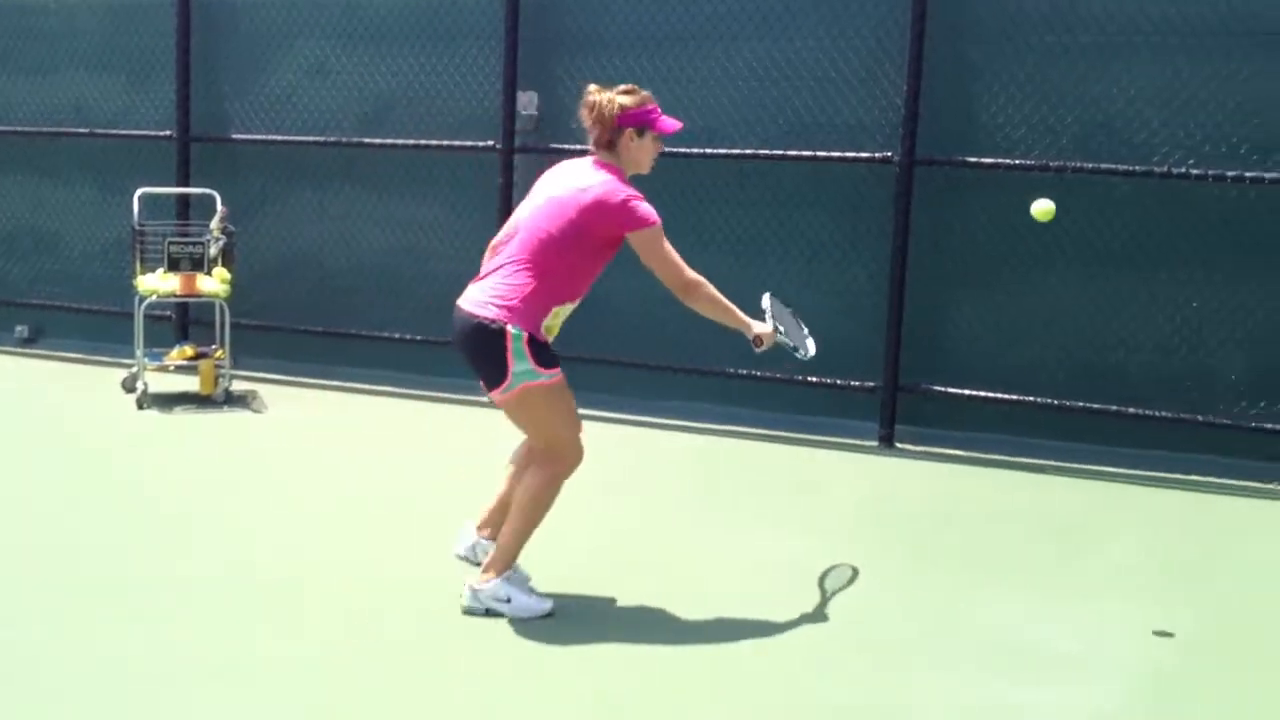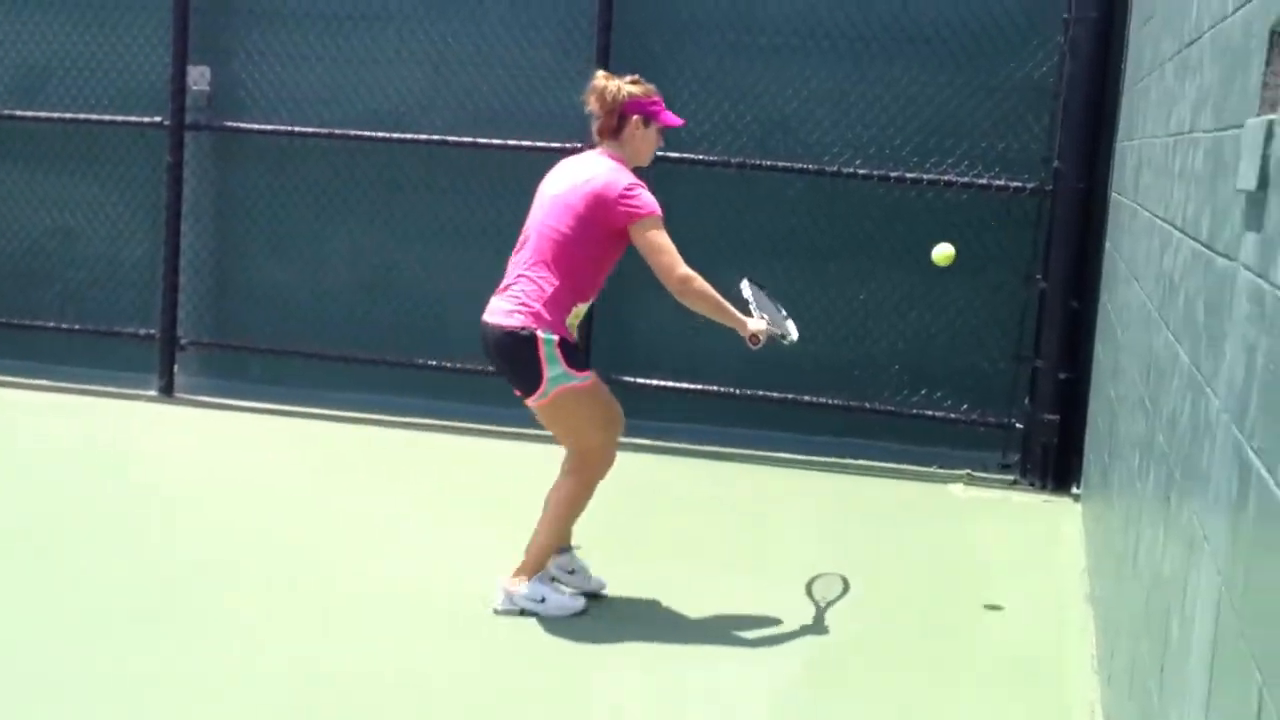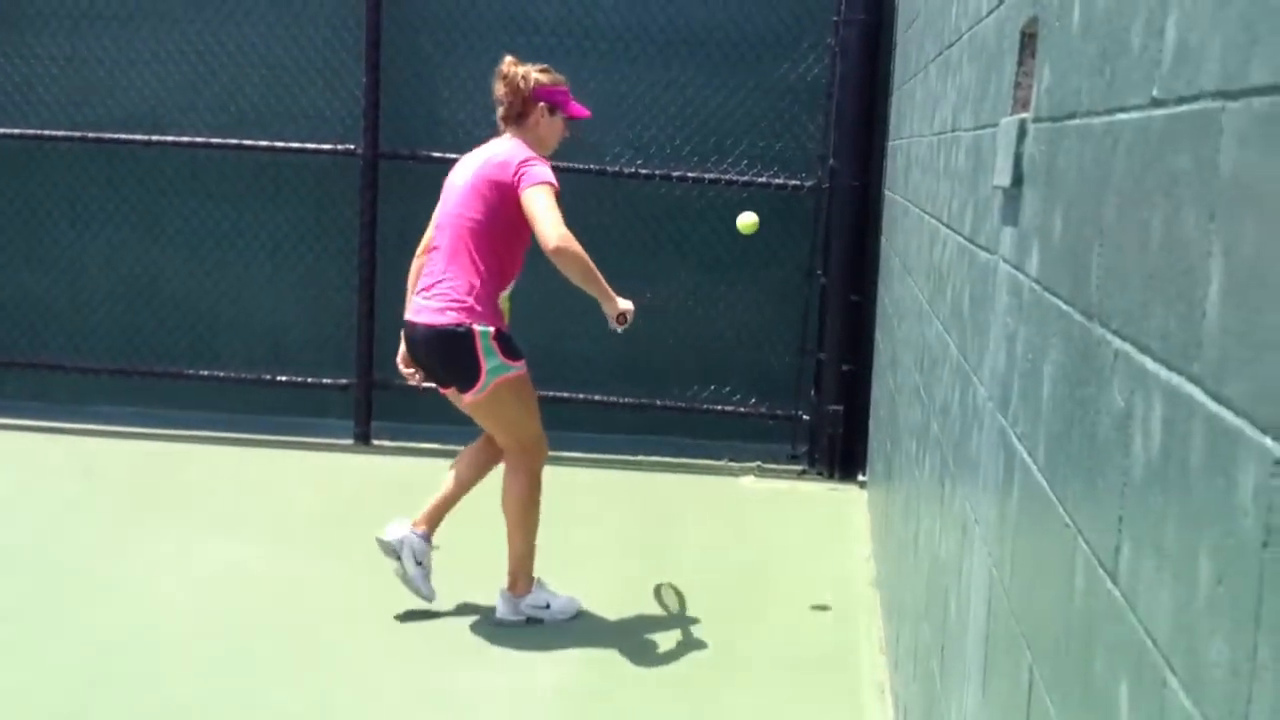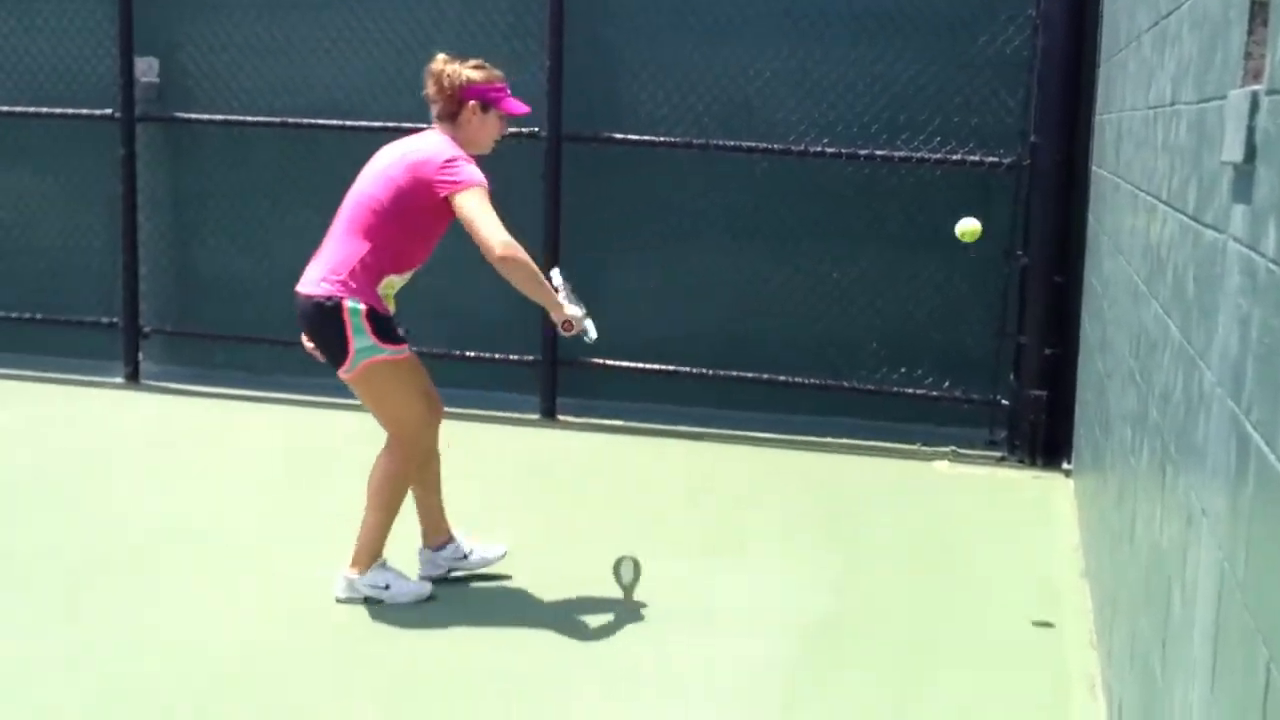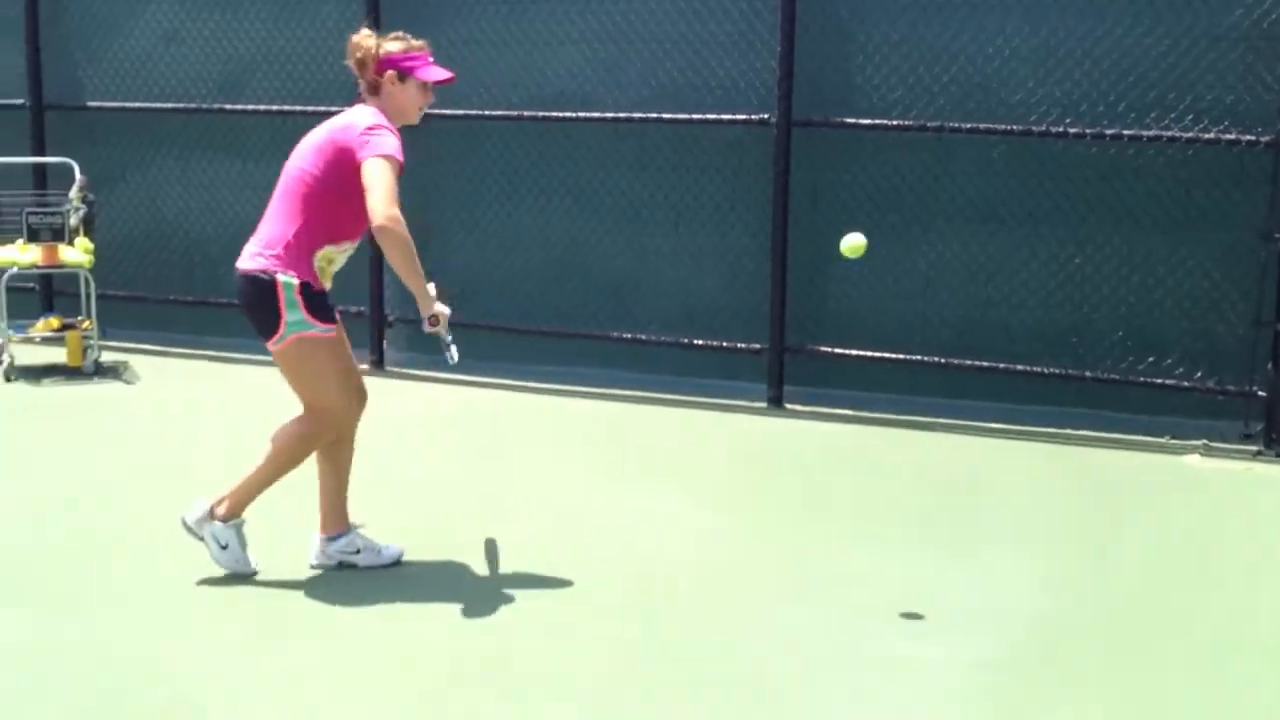
dt=1s
person 1, frame 1
left shoulder: (564, 172)
right shoulder: (621, 200)
left elbow: (499, 245)
right elbow: (685, 284)
right wrist: (750, 326)
left hip: (480, 317)
right hip: (504, 333)
left knee: (554, 436)
right knee: (560, 453)
left ankle: (485, 532)
right ankle: (491, 578)
person 1, frame 2
left shoulder: (568, 169)
right shoulder: (624, 188)
right elbow: (680, 280)
right wrist: (742, 322)
left hip: (505, 328)
right hip: (535, 339)
left knee: (606, 426)
right knee: (592, 456)
left ankle: (556, 551)
right ankle: (523, 581)
person 1, frame 3
left shoulder: (473, 162)
right shoulder: (526, 164)
left elbow: (424, 256)
right elbow: (557, 243)
left wrist: (409, 340)
right wrist: (609, 299)
left hip: (425, 326)
right hip: (467, 332)
left knee: (501, 440)
right knee: (528, 451)
left ankle: (414, 532)
right ankle: (522, 592)
person 1, frame 4
left shoulder: (411, 149)
right shoulder: (453, 165)
right elbow: (501, 250)
right wrist: (558, 307)
left hip: (328, 300)
right hip: (347, 308)
left knee: (424, 413)
right knee: (411, 431)
left ankle: (439, 544)
right ankle: (362, 570)
person 1, frame 5
left shoulder: (352, 126)
right shoulder: (376, 132)
right elbow: (385, 219)
right wrist: (427, 295)
left hip: (294, 282)
right hip: (281, 284)
left knee: (349, 399)
right knee: (330, 412)
left ankle: (337, 534)
right ankle: (220, 514)
